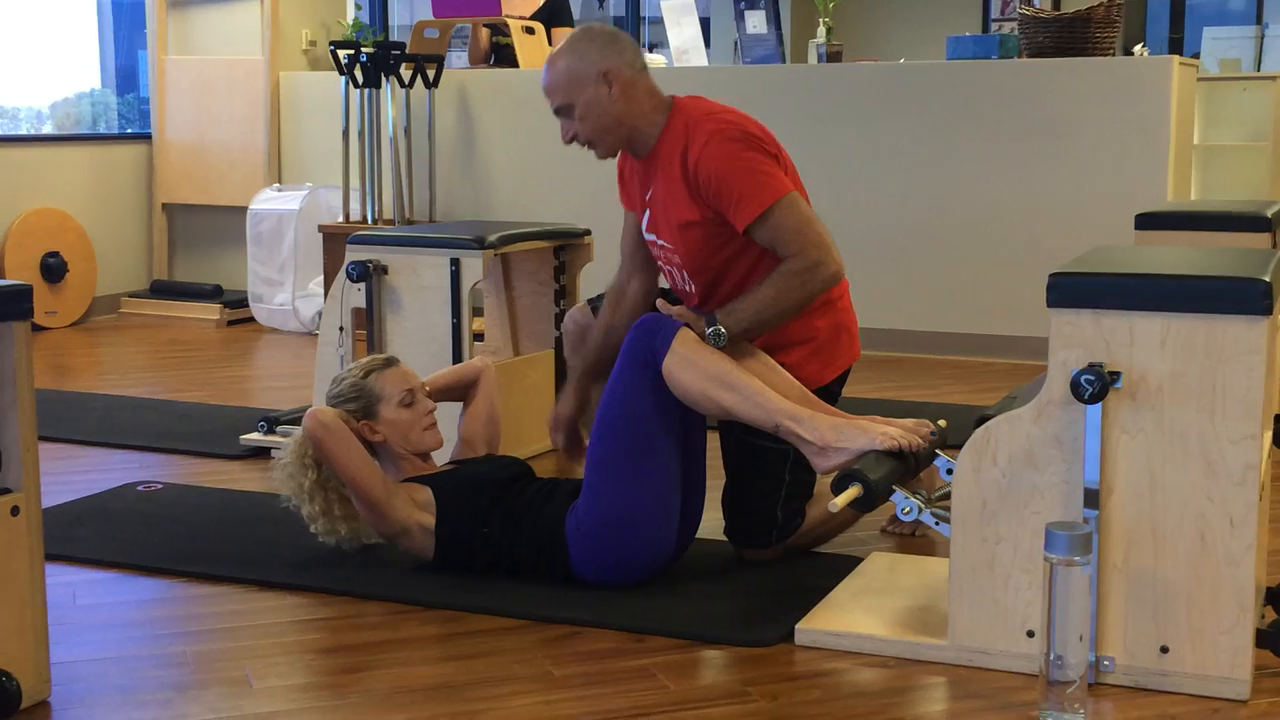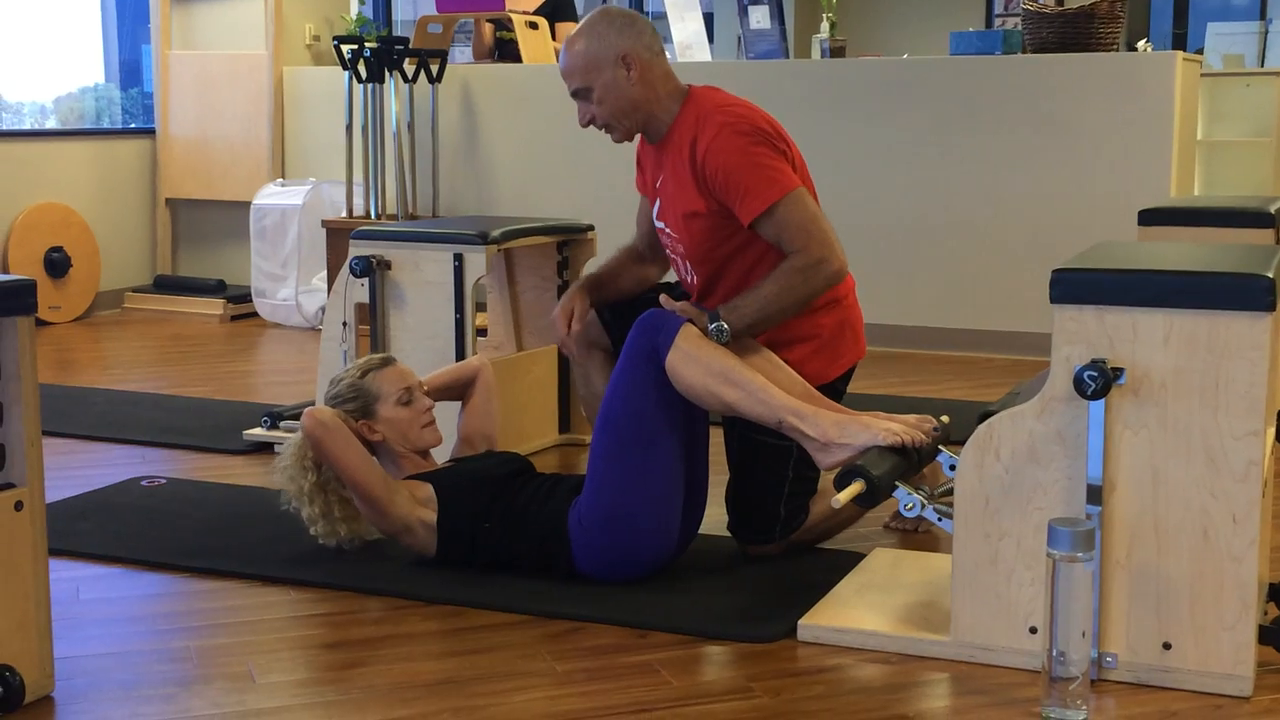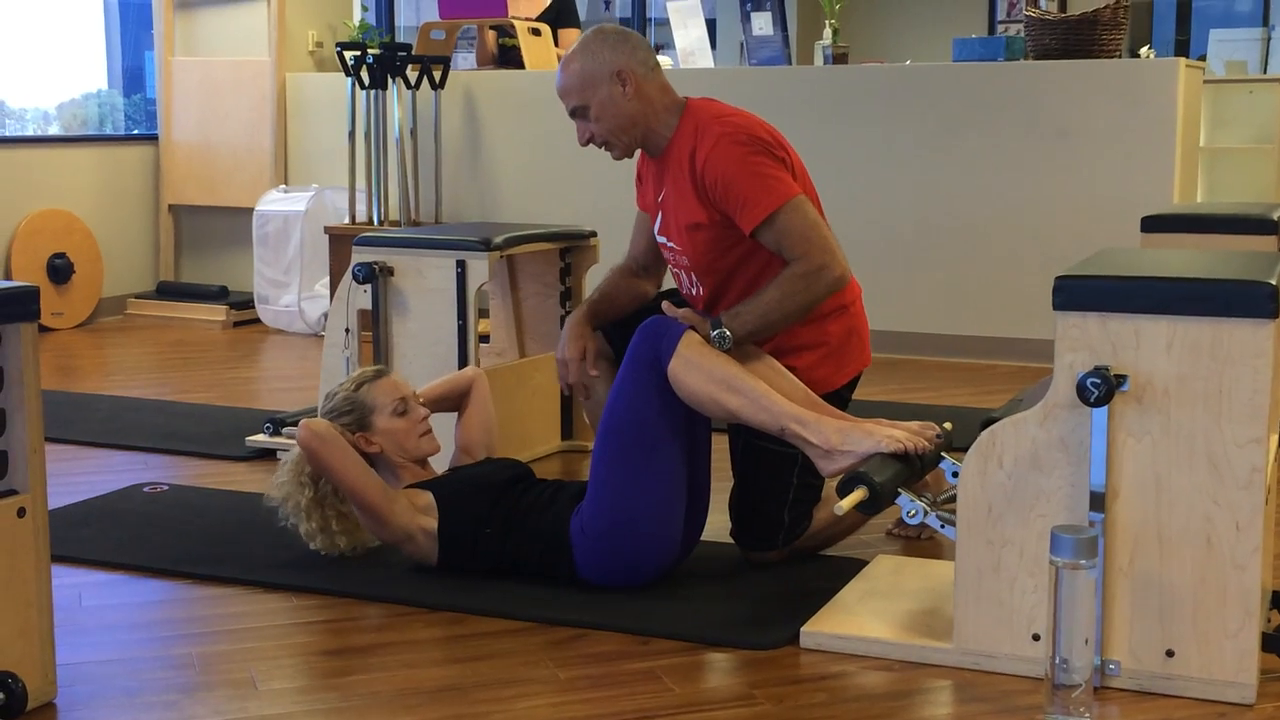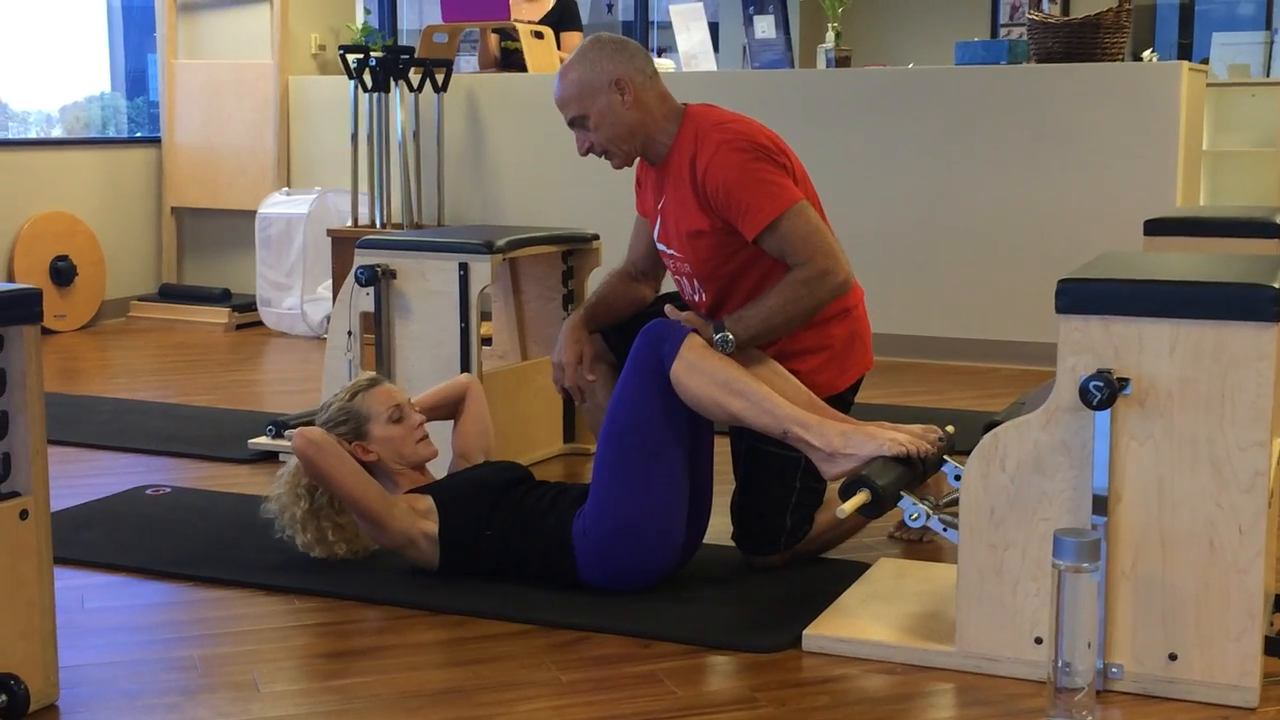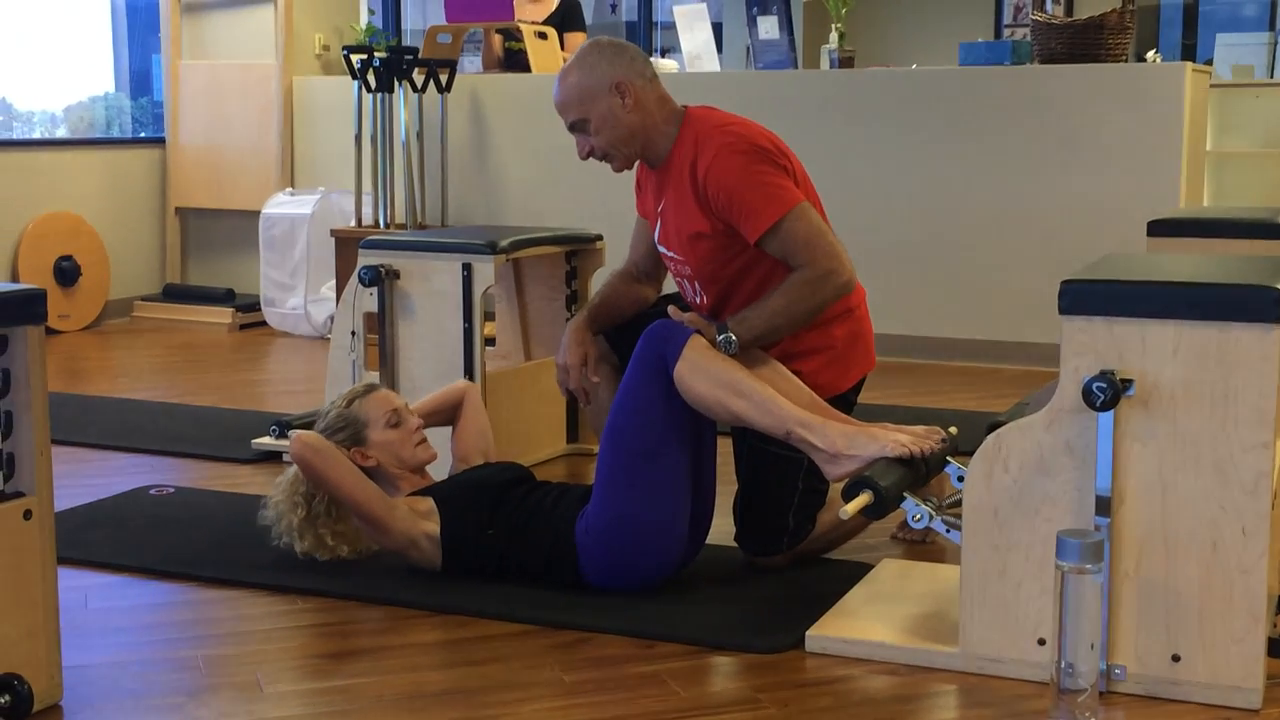
dt=0.3s
person 1, frame 1
left shoulder: (464, 463)
right shoulder: (399, 512)
left elbow: (481, 369)
right elbow: (317, 422)
left wrist: (413, 387)
right wrist: (384, 403)
left hip: (650, 527)
right hip: (604, 544)
left knee: (692, 332)
right knee: (651, 337)
left ankle: (857, 435)
right ankle: (821, 438)
person 1, frame 2
left shoulder: (462, 466)
right shoulder: (400, 510)
left elbow: (478, 369)
right elbow: (315, 421)
left wrist: (414, 388)
right wrist: (386, 400)
left hip: (646, 525)
right hip: (606, 541)
left knee: (690, 329)
right knee: (654, 332)
left ankle: (843, 427)
right ankle: (821, 434)
person 1, frame 3
left shoulder: (462, 475)
right shoulder: (402, 518)
left elbow: (473, 377)
right elbow: (311, 431)
left wrist: (407, 396)
right wrist: (380, 413)
left hip: (653, 530)
right hip: (610, 545)
left knee: (701, 333)
right knee: (658, 338)
left ankle: (857, 435)
right ankle: (825, 439)
person 1, frame 4
left shoulder: (462, 479)
right shoulder: (402, 523)
left elbow: (468, 385)
right elbow: (307, 441)
left wrist: (402, 405)
right wrist: (379, 422)
left hip: (652, 536)
right hip: (612, 549)
left knee: (693, 340)
right knee: (661, 341)
left ankle: (844, 440)
right ankle: (827, 443)
person 1, frame 5
left shoulder: (463, 483)
right shoulder: (402, 526)
left elbow: (465, 391)
right elbow: (303, 446)
left wrist: (401, 411)
right wrist: (369, 428)
left hip: (655, 535)
right hip: (615, 549)
left knee: (700, 340)
right knee: (664, 341)
left ankle: (849, 440)
right ankle: (828, 444)
person 2, frame 1
left shoulder: (717, 144)
right shoulder: (636, 156)
left elbow: (819, 265)
right elbow: (633, 285)
left wrist: (712, 331)
right wrist: (579, 389)
left hip: (792, 348)
right hip: (723, 326)
left knee: (759, 544)
right knee: (583, 325)
person 2, frame 2
left shoulder: (727, 136)
right shoulder: (654, 138)
left elbow: (822, 264)
right elbow: (647, 253)
left wrist: (715, 326)
right wrist: (583, 290)
left hip: (794, 345)
right hip: (725, 320)
left knee: (763, 537)
right knee: (589, 326)
person 2, frame 3
left shoulder: (725, 146)
right shoulder: (654, 154)
left elbow: (825, 270)
right elbow: (641, 271)
left wrist: (716, 333)
right wrist: (582, 318)
left hip: (800, 354)
right hip: (730, 329)
left knee: (765, 544)
right knee: (594, 337)
person 2, frame 4
left shoulder: (726, 153)
right shoulder: (653, 159)
left elbow: (829, 274)
right elbow: (638, 276)
left wrist: (719, 336)
right wrist: (579, 322)
left hip: (802, 355)
right hip: (729, 333)
left knee: (766, 546)
right knee: (593, 343)
person 2, frame 5
left shoulder: (727, 155)
right shoulder: (652, 160)
left elbow: (831, 276)
right elbow: (641, 277)
left wrist: (723, 338)
right wrist: (582, 324)
left hip: (805, 356)
right hip: (732, 333)
left knee: (768, 549)
right knee: (596, 343)
